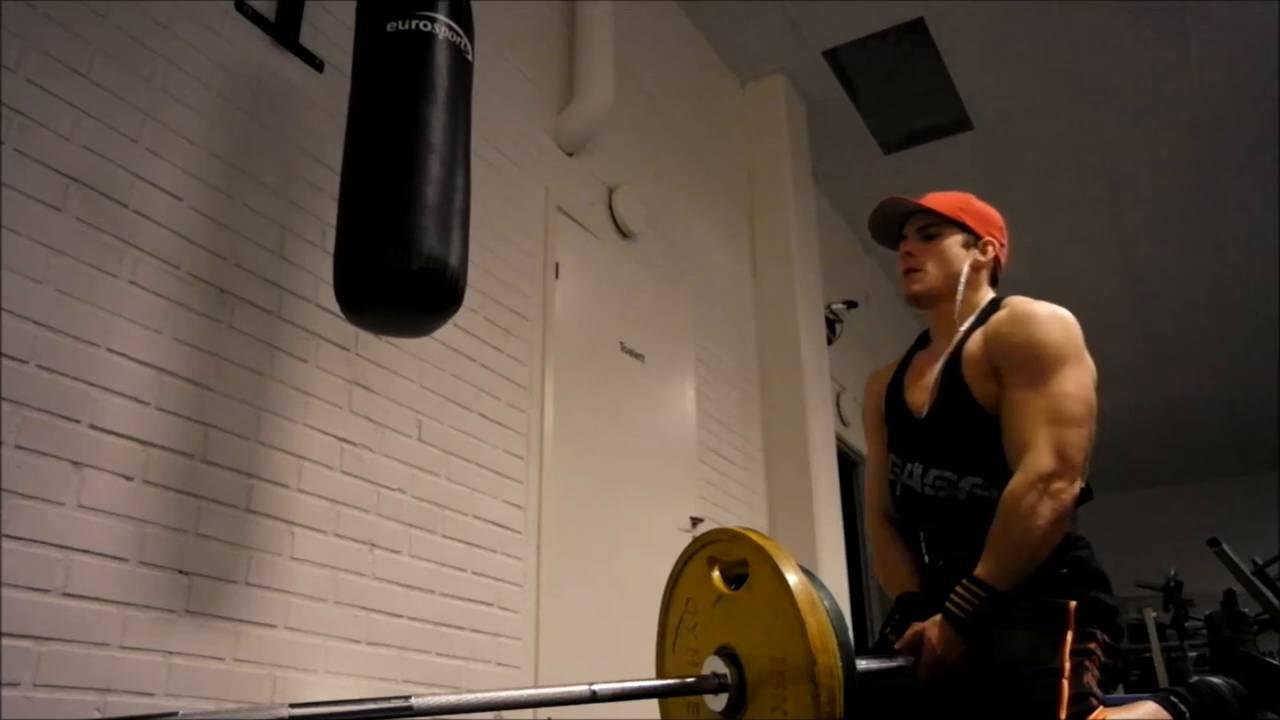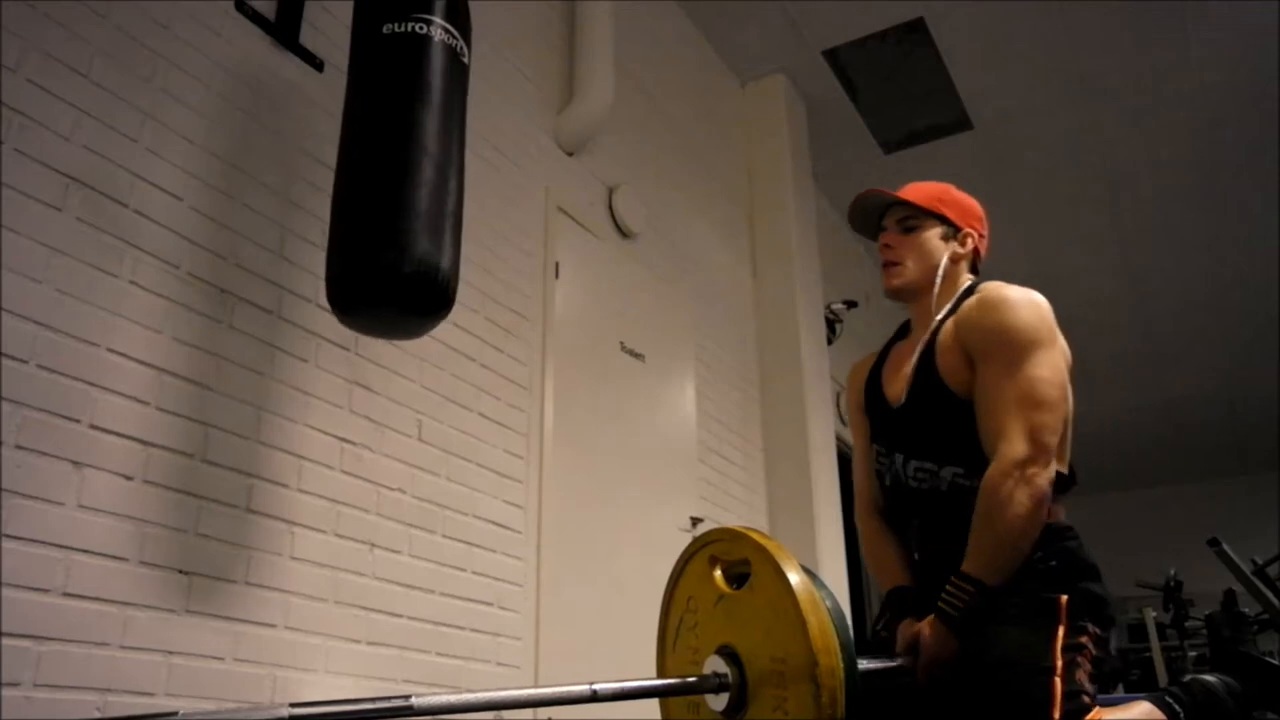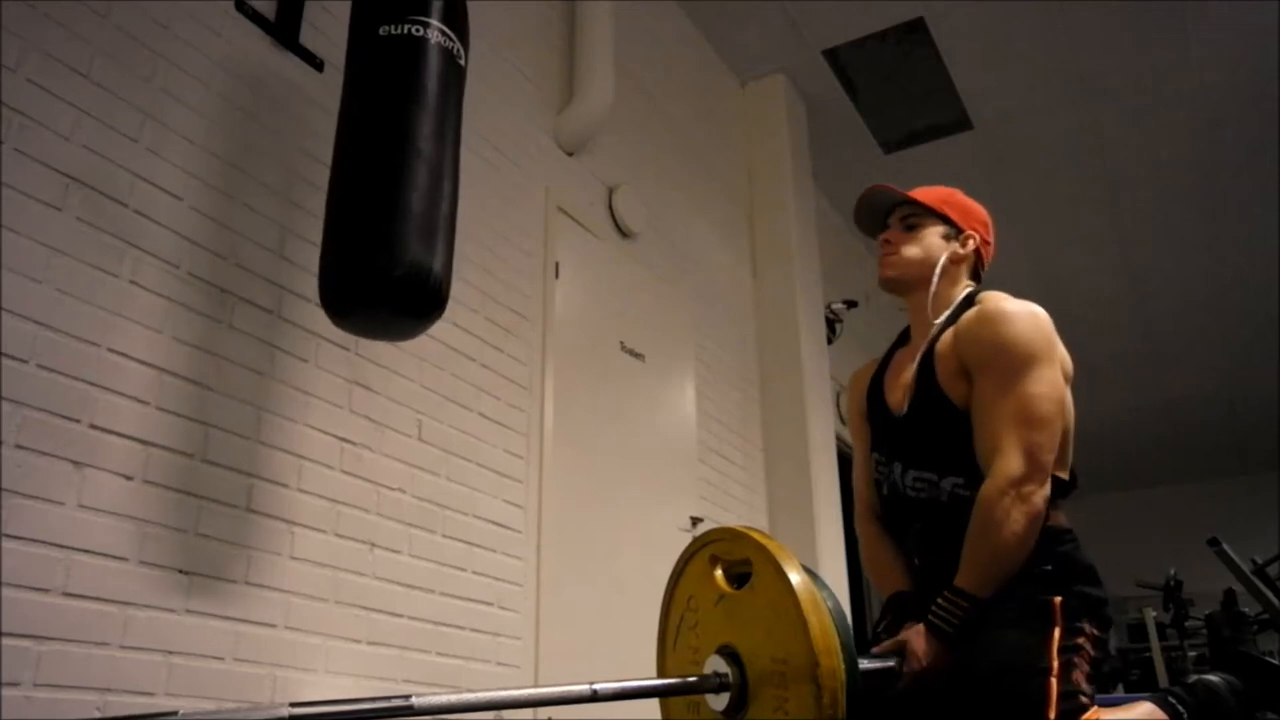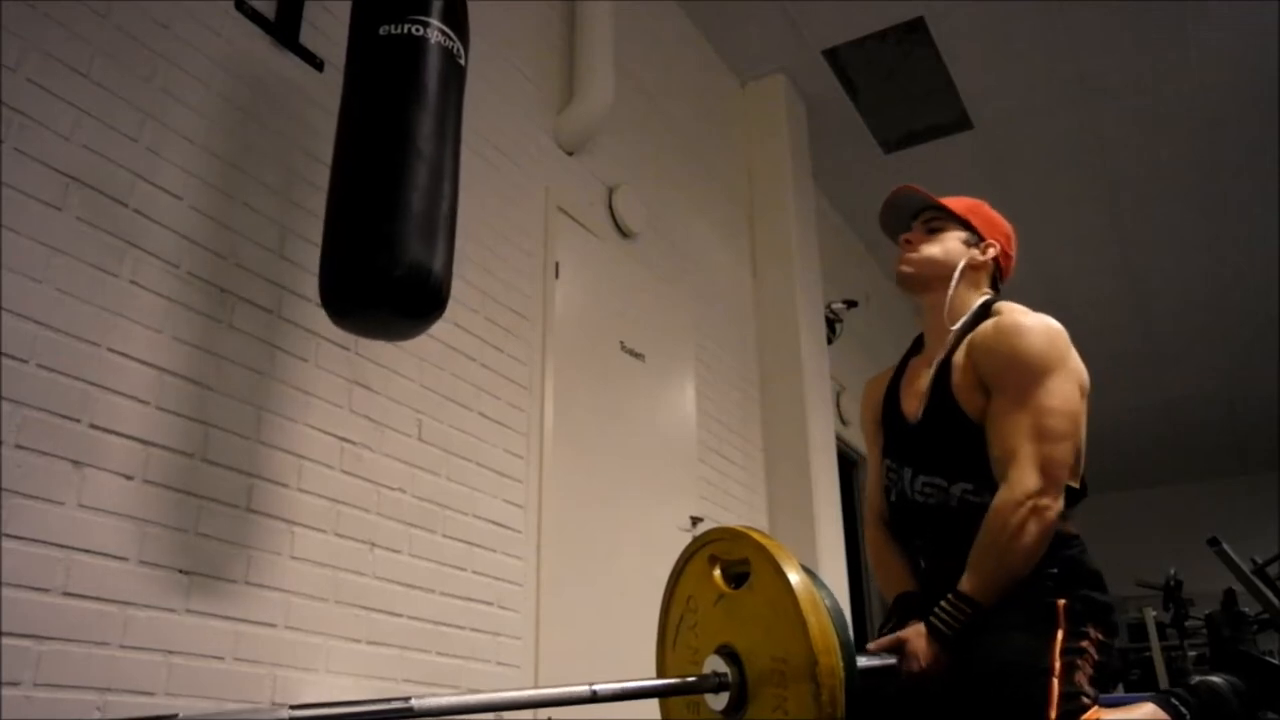
dt=0.3s
person 1, frame 1
left shoulder: (1030, 329)
right shoulder: (887, 386)
left elbow: (1050, 482)
right elbow: (882, 514)
left wrist: (964, 614)
right wrist: (912, 610)
left hip: (1037, 596)
right hip: (938, 601)
person 1, frame 2
left shoulder: (1002, 315)
right shoulder: (869, 377)
left elbow: (1026, 470)
right elbow: (872, 508)
left wrist: (957, 610)
right wrist: (905, 606)
left hip: (1030, 585)
right hip: (931, 594)
person 1, frame 3
left shoulder: (1002, 326)
right shoulder: (870, 384)
left elbow: (1020, 487)
right elbow: (871, 513)
left wrist: (947, 622)
right wrist: (906, 612)
left hip: (1029, 592)
right hip: (931, 601)
person 1, frame 4
left shoulder: (1017, 339)
right shoulder: (884, 390)
left elbow: (1034, 498)
right elbow: (881, 520)
left wrist: (949, 623)
right wrist: (911, 612)
left hip: (1035, 597)
right hip: (941, 604)
